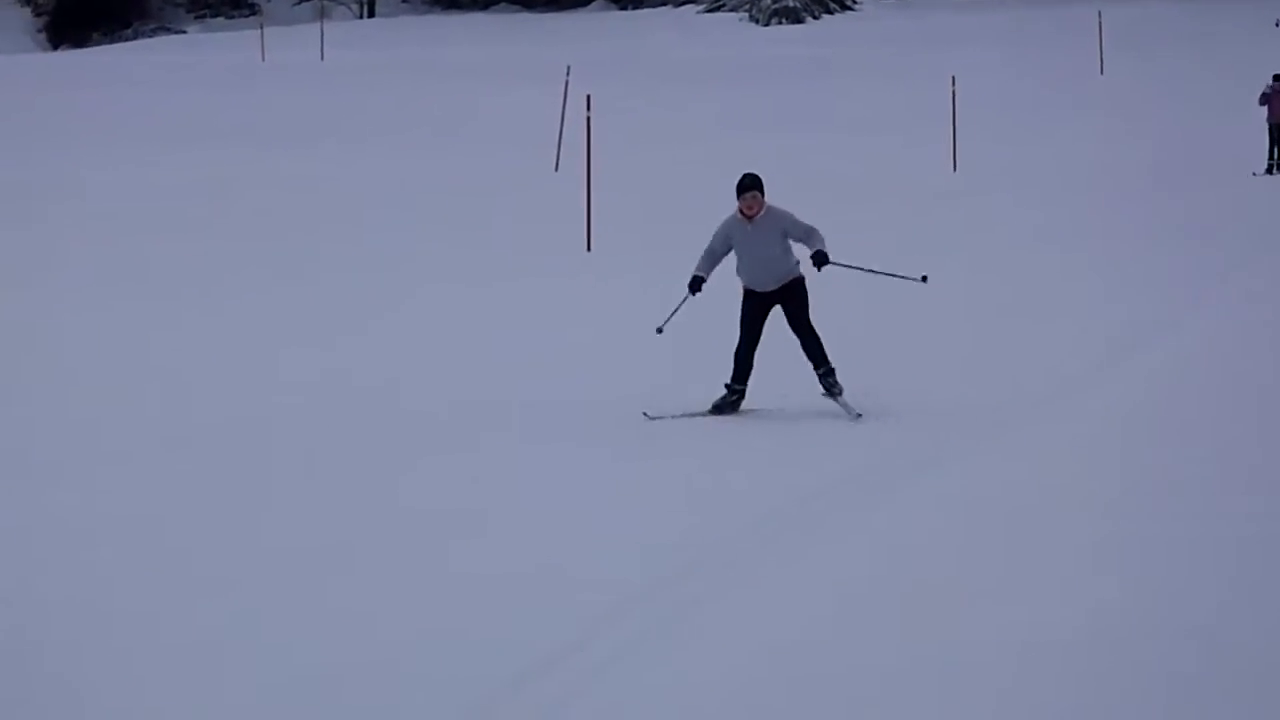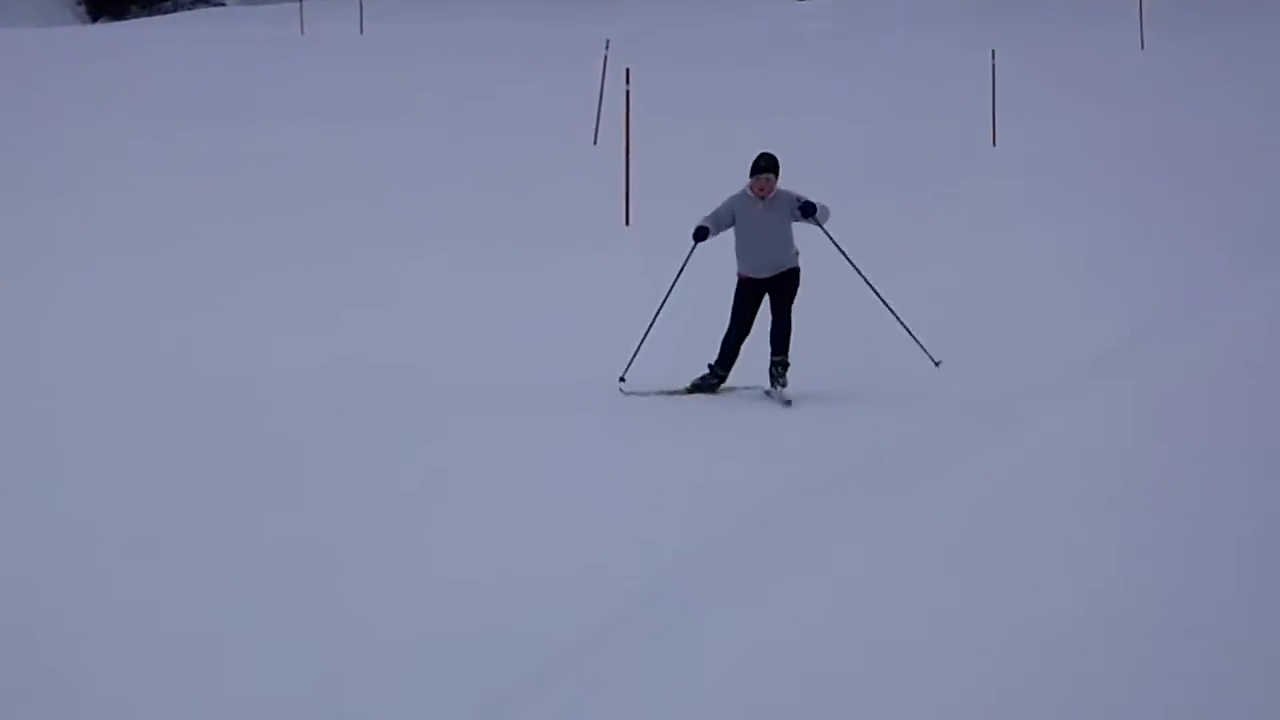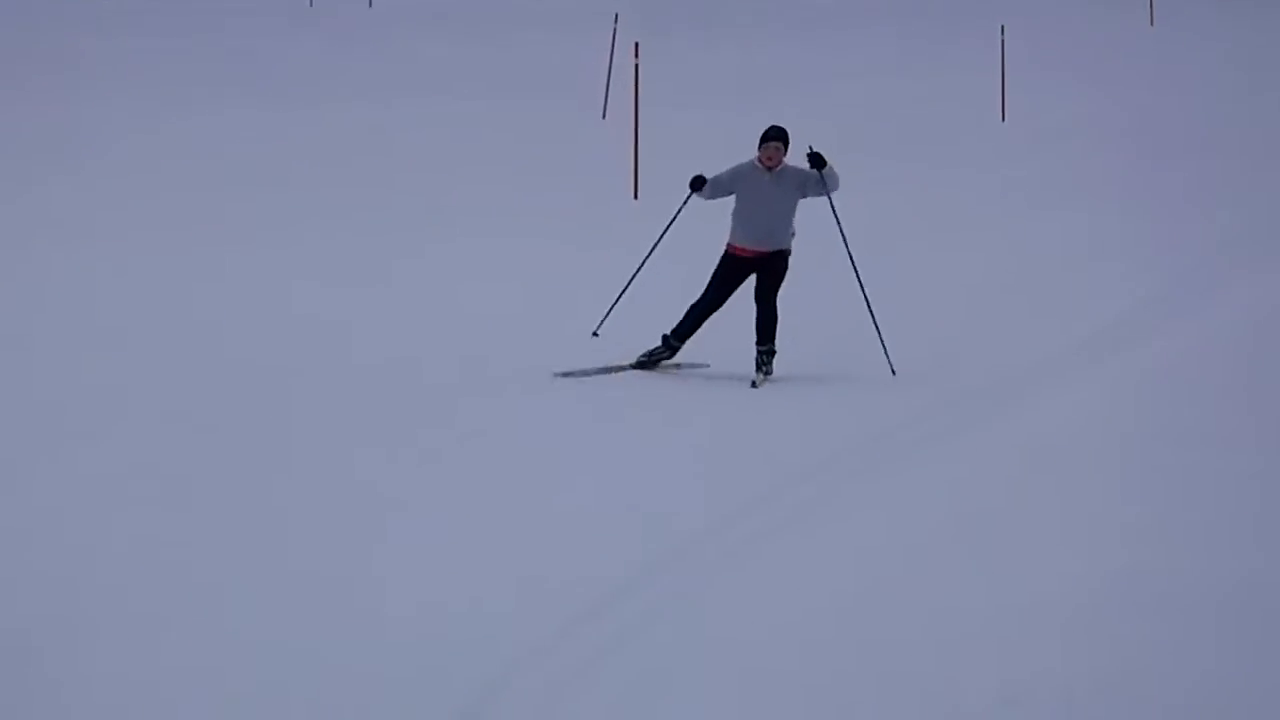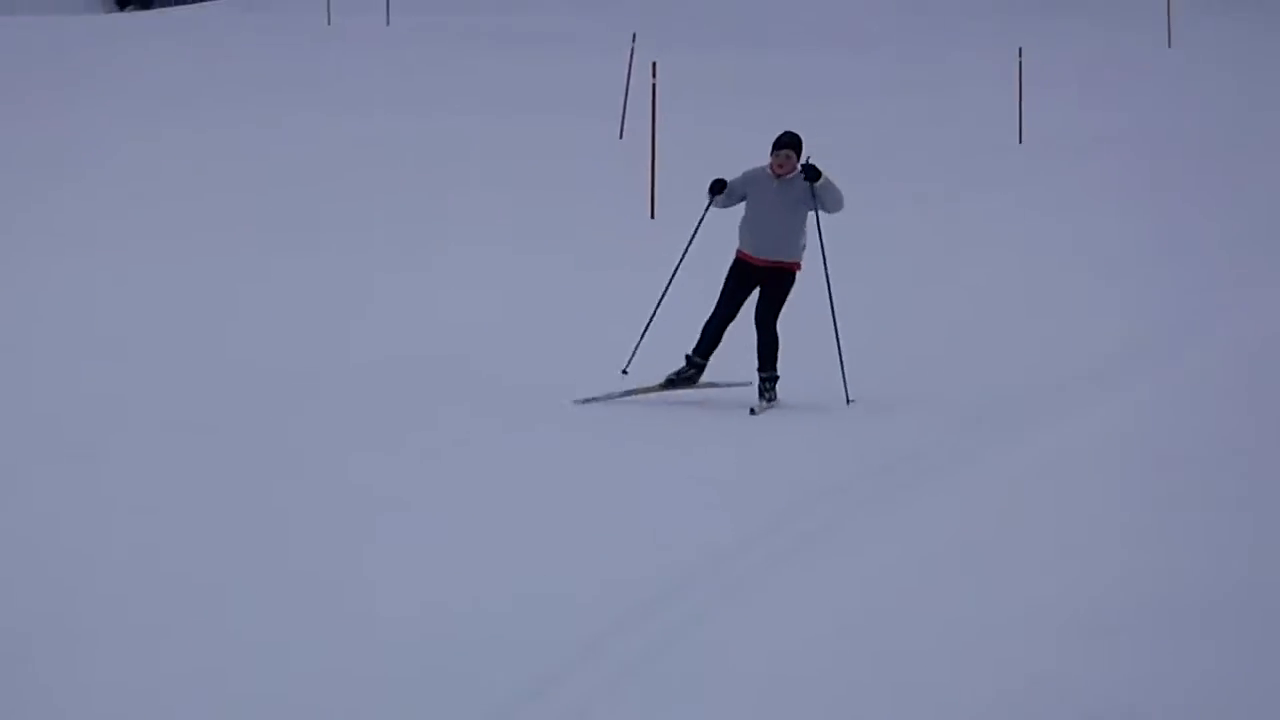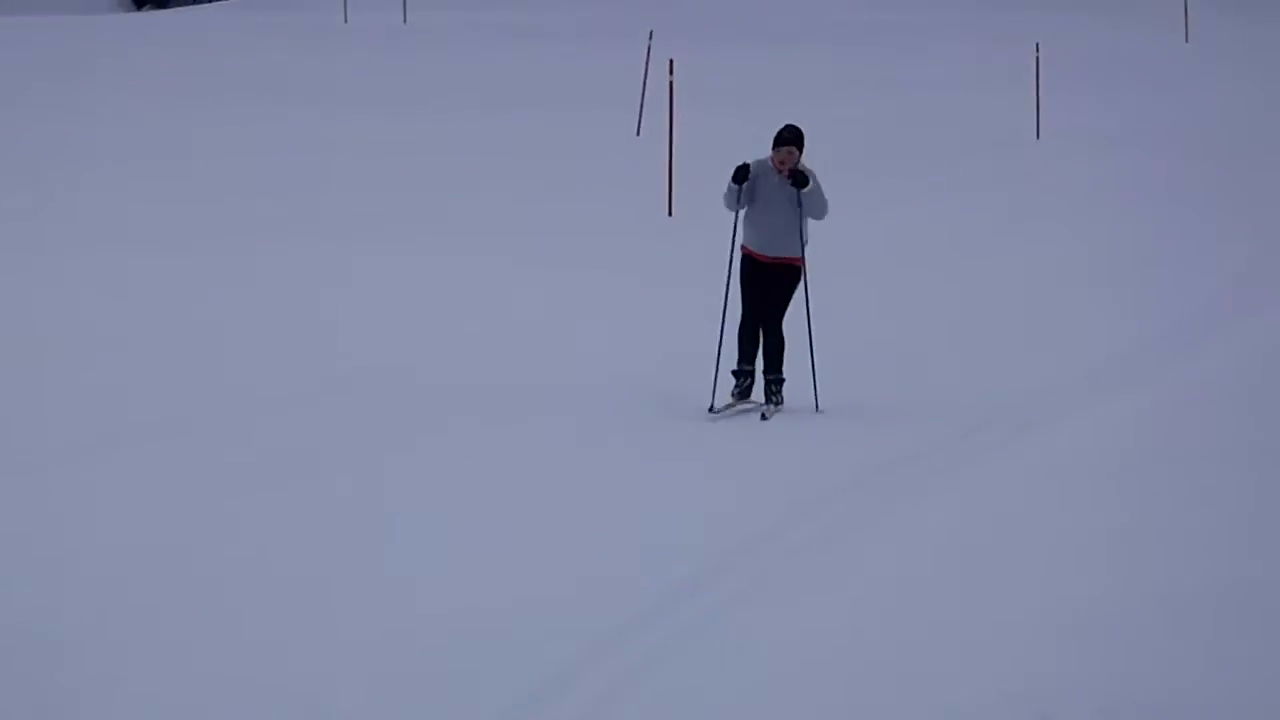
dt=0.2s
person 1, frame 1
left shoulder: (778, 217)
right shoulder: (731, 225)
left elbow: (810, 233)
right elbow: (713, 252)
left wrist: (819, 250)
right wrist: (700, 274)
left hip: (789, 282)
right hip: (754, 291)
left knee: (802, 326)
right knee: (747, 342)
left ankle: (825, 374)
right ankle: (736, 392)
person 1, frame 2
left shoulder: (787, 200)
right shoulder: (737, 202)
left elbow: (822, 213)
right elbow: (716, 220)
left wrist: (812, 209)
right wrist: (703, 228)
left hip: (785, 272)
right hip: (750, 277)
left knee: (781, 313)
right knee: (738, 328)
left ankle: (779, 366)
right ankle: (718, 373)
person 1, frame 3
left shoulder: (795, 177)
right shoulder: (741, 172)
left elbow: (829, 185)
right elbow: (714, 188)
left wrist: (822, 167)
right wrist: (700, 184)
left hip: (775, 254)
right hip: (739, 251)
left knee: (765, 298)
right knee: (709, 301)
left ankle: (765, 355)
right ankle: (671, 345)
person 1, frame 4
left shoulder: (805, 186)
right shoulder: (754, 177)
left elbow: (834, 205)
right elbow: (724, 199)
left wrist: (819, 179)
right wrist: (717, 190)
left hip: (784, 267)
right hip: (747, 261)
left knee: (765, 320)
right knee: (722, 314)
left ankle: (768, 379)
right ankle: (694, 366)
person 1, frame 5
left shoulder: (806, 177)
right shoulder: (757, 169)
left elbow: (818, 212)
right elbow: (733, 204)
left wrist: (804, 185)
right wrist: (737, 181)
left hip: (788, 262)
right hip: (753, 257)
left knee: (771, 321)
right knee: (750, 316)
left ankle: (773, 381)
right ankle: (744, 376)
